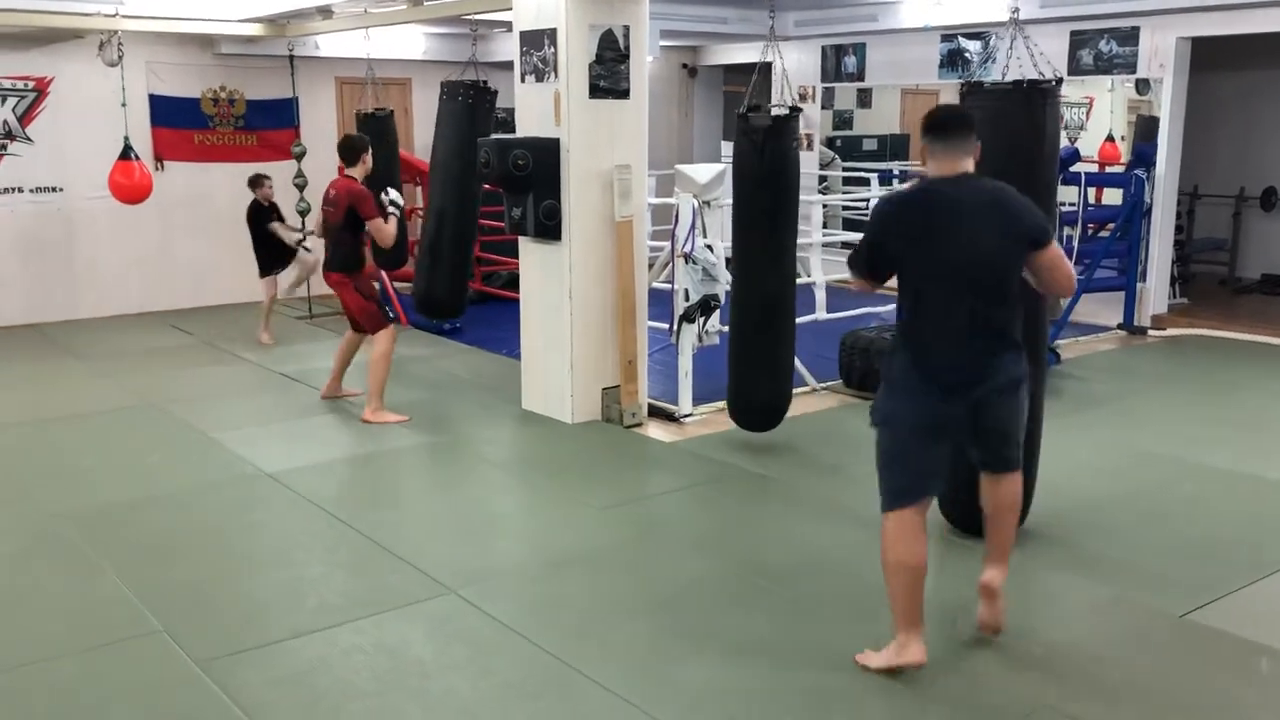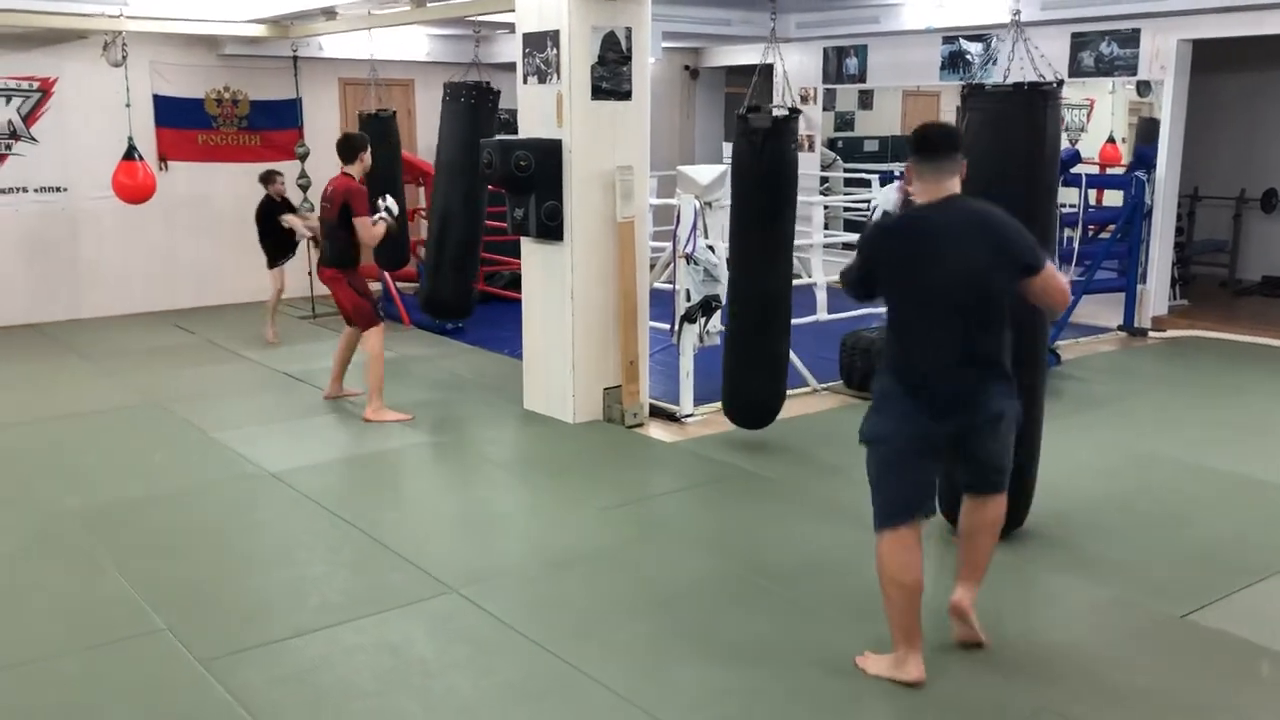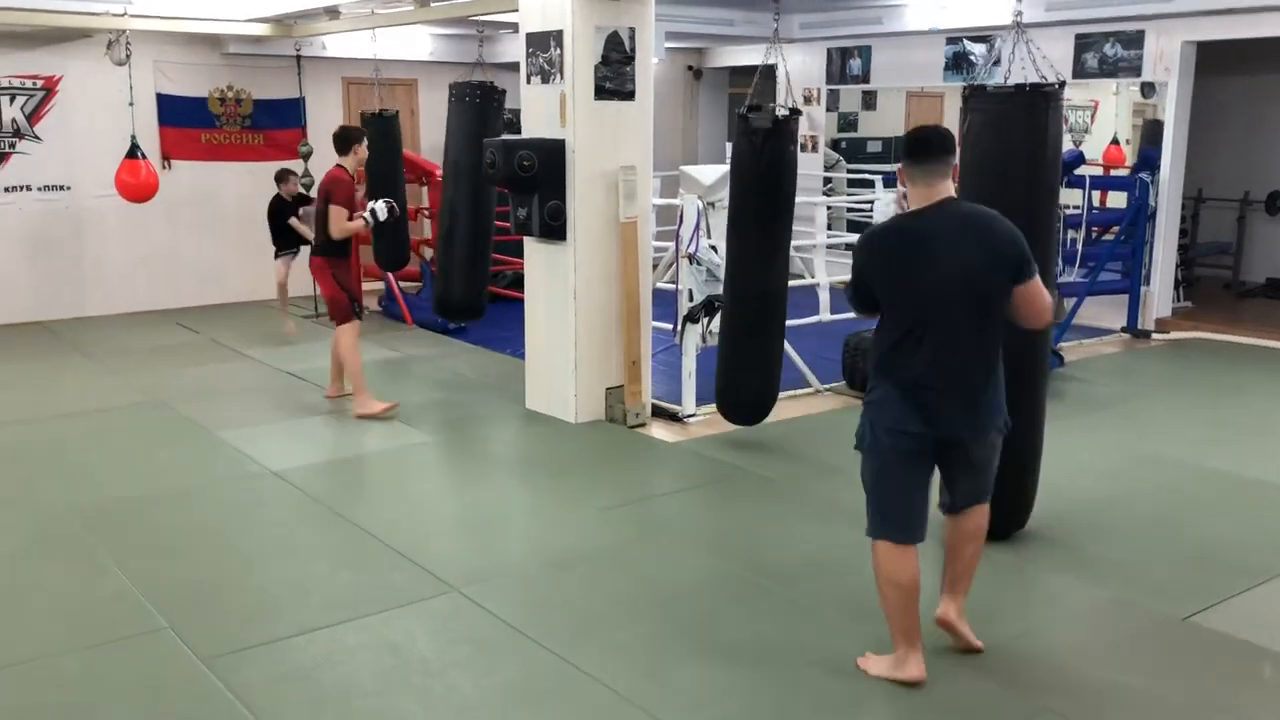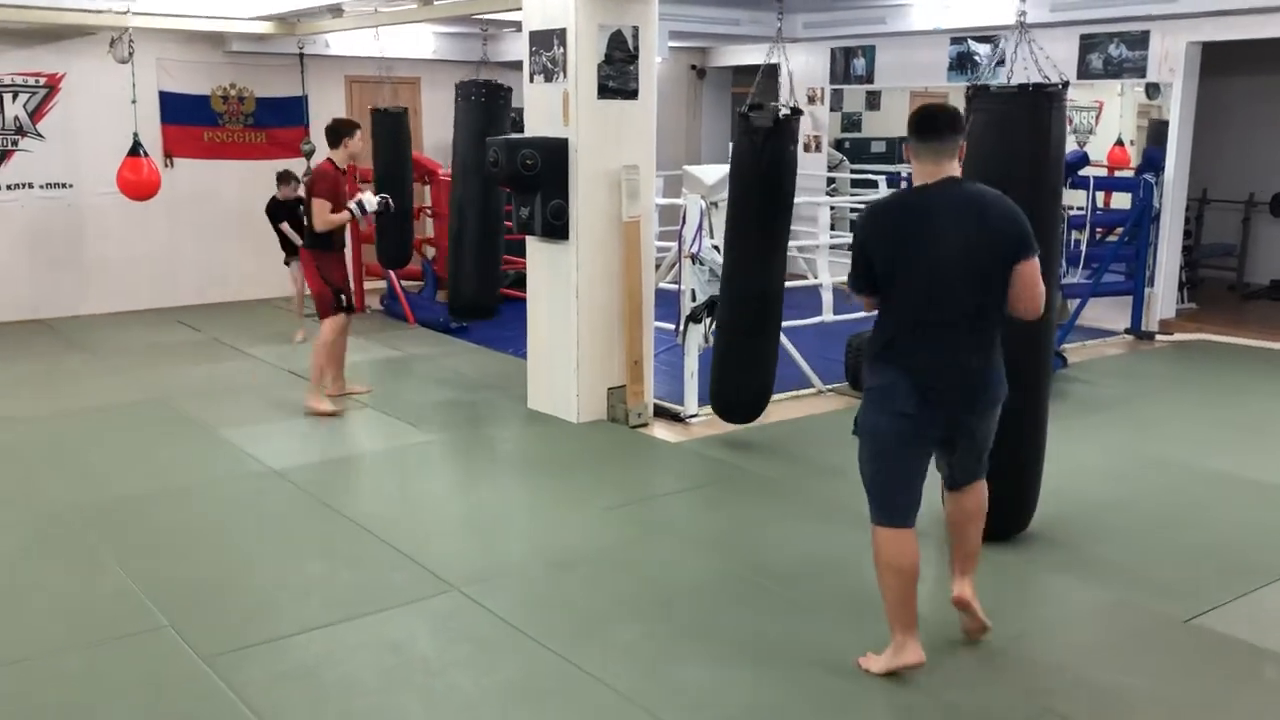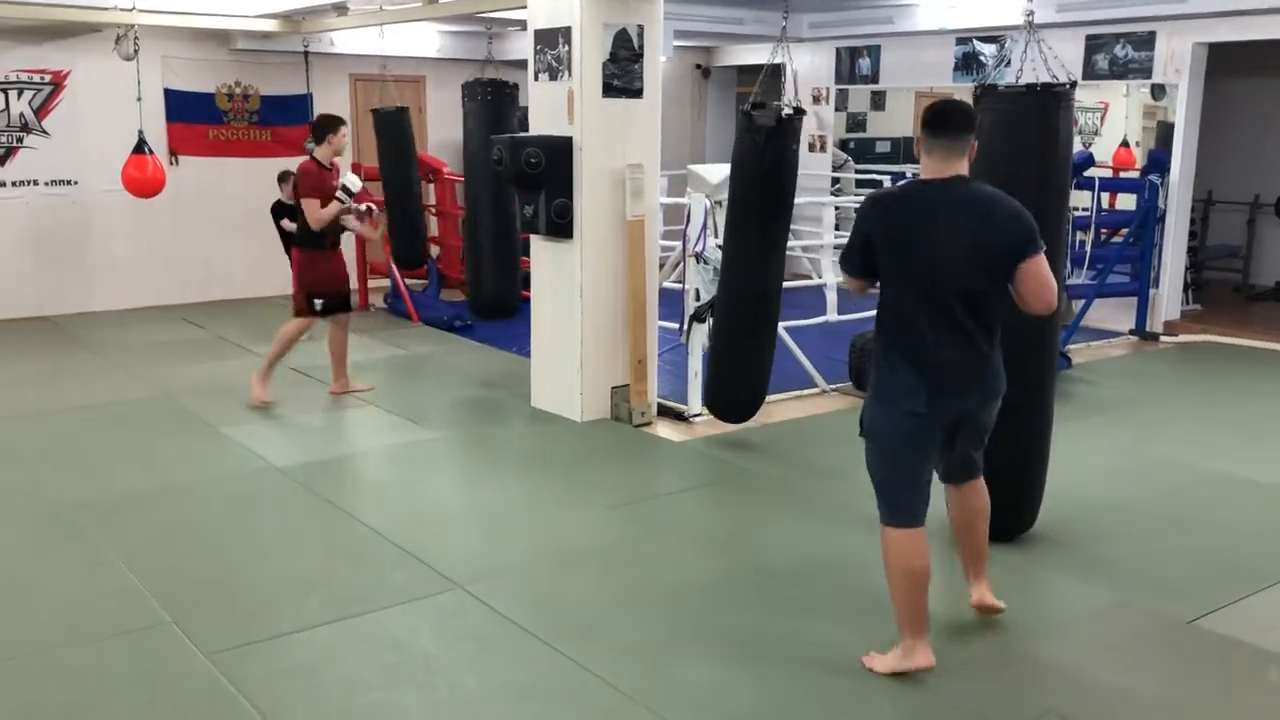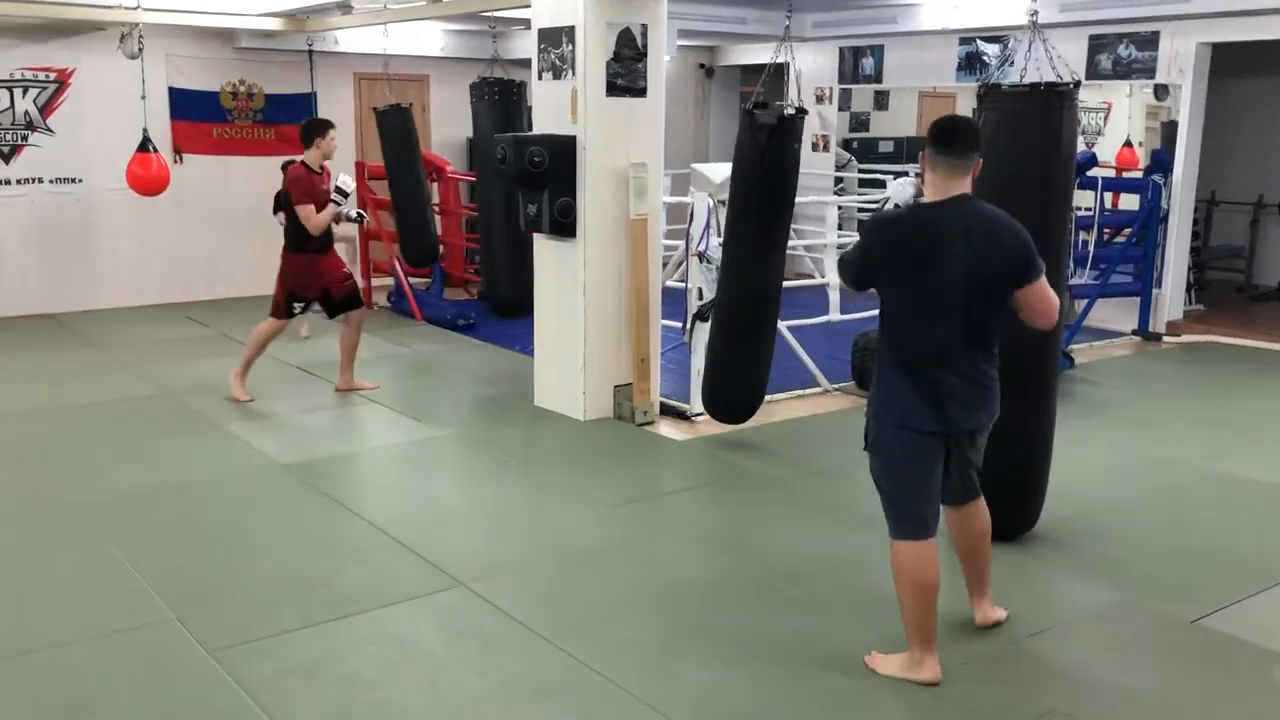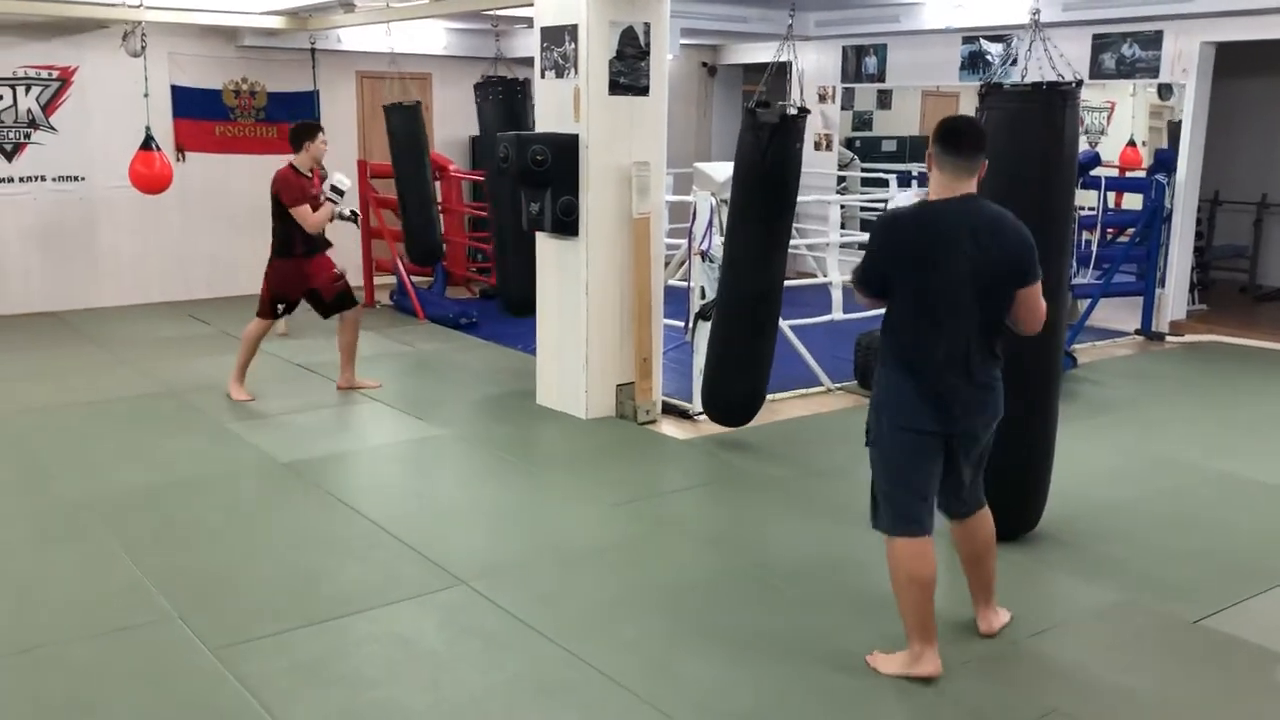
dt=0.1s
person 1, frame 1
left shoulder: (899, 209)
right shoulder: (1014, 206)
left elbow: (863, 280)
right elbow: (1063, 285)
left hip: (920, 381)
right hip: (999, 374)
left knee: (903, 505)
right knee: (1001, 465)
left ankle: (906, 642)
right ankle: (995, 571)
person 1, frame 2
left shoulder: (885, 236)
right shoulder: (1004, 228)
left elbow: (857, 290)
right elbow: (1057, 299)
left hip: (907, 403)
right hip: (988, 399)
left knee: (897, 523)
right knee: (988, 488)
left ankle: (905, 655)
right ankle: (966, 591)
person 1, frame 3
left shoulder: (879, 243)
right shoulder: (998, 232)
left elbow: (863, 307)
right elbow: (1038, 317)
left hip: (899, 409)
right hip: (978, 405)
left knee: (892, 532)
right knee: (969, 502)
left ankle: (906, 655)
right ankle: (953, 602)
person 1, frame 4
left shoulder: (880, 220)
right shoulder: (1002, 213)
left elbow: (866, 296)
right elbow: (1029, 306)
left hip: (900, 389)
right hip: (977, 385)
left knee: (893, 513)
right knee: (966, 479)
left ankle: (904, 643)
right ankle: (965, 582)
person 1, frame 5
left shoulder: (882, 210)
right shoulder: (1008, 214)
left elbow: (855, 281)
right elbow: (1043, 302)
left hip: (906, 386)
right hip: (978, 380)
left knee: (902, 514)
right knee: (964, 474)
left ankle: (914, 645)
right ankle: (978, 583)
person 1, frame 6
left shoulder: (889, 229)
right shoulder: (1008, 232)
left elbow: (852, 278)
right elbow: (1045, 316)
left hip: (907, 401)
right hip: (975, 394)
left knee: (911, 526)
right knee: (963, 495)
left ankle: (922, 655)
right ankle: (983, 603)
person 1, frame 7
left shoulder: (897, 228)
right shoulder: (1011, 233)
left elbow: (868, 294)
right elbow: (1031, 322)
left hip: (909, 401)
right hip: (978, 395)
left knee: (906, 524)
right knee: (968, 503)
left ankle: (921, 651)
right ankle: (987, 609)
person 2, frame 1
left shoulder: (333, 188)
right shoulder: (359, 193)
left elbow: (322, 231)
right elbow: (387, 240)
right wrist: (393, 210)
left hip: (336, 269)
right hip: (348, 274)
left knee: (360, 328)
right knee: (385, 332)
left ankle: (333, 385)
right ankle: (374, 408)
person 2, frame 2
left shoulder: (335, 185)
right shoulder: (354, 190)
right elbow: (368, 240)
left wrist: (375, 218)
right wrist: (384, 218)
left hip: (338, 267)
right hip: (340, 272)
left knee: (358, 327)
right knee: (374, 330)
left ankle: (335, 386)
right ankle: (376, 407)
person 2, frame 3
left shoulder: (334, 176)
right shoulder: (341, 181)
right elbow: (337, 231)
left wrist: (376, 213)
right wrist: (369, 217)
left hip: (336, 260)
right hip: (330, 261)
left knee: (346, 321)
right knee: (349, 324)
left ankle: (336, 384)
right ankle: (362, 400)
person 2, frame 4
left shoulder: (339, 172)
right shoulder: (324, 174)
right elbow: (320, 222)
left wrist: (371, 205)
right wrist: (356, 208)
left hip: (333, 253)
right hip: (319, 255)
left knee: (342, 319)
right knee: (335, 318)
left ankle: (336, 383)
right ankle: (315, 393)
person 2, frame 5
left shoulder: (333, 169)
right shoulder: (308, 171)
right elbow: (315, 220)
left wrist: (352, 208)
right wrist: (343, 196)
left hip: (331, 251)
right hip: (310, 254)
left knee: (341, 316)
right knee: (304, 319)
left ankle: (340, 380)
right ankle: (261, 376)
person 2, frame 6
left shoulder: (324, 173)
right shoulder: (297, 176)
right elbow: (313, 225)
left wrist: (346, 214)
right wrist: (338, 198)
left hip: (325, 255)
right hip: (298, 259)
left knee: (355, 313)
right knee: (277, 321)
left ankle: (346, 378)
right ankle: (238, 376)
person 2, frame 7
left shoulder: (317, 175)
right shoulder: (284, 180)
right elbow: (312, 225)
left wrist: (341, 213)
right wrist: (335, 197)
left hip: (315, 258)
right hip: (286, 262)
left knee: (350, 312)
right knee: (264, 321)
left ankle: (347, 377)
right ankle: (237, 379)
